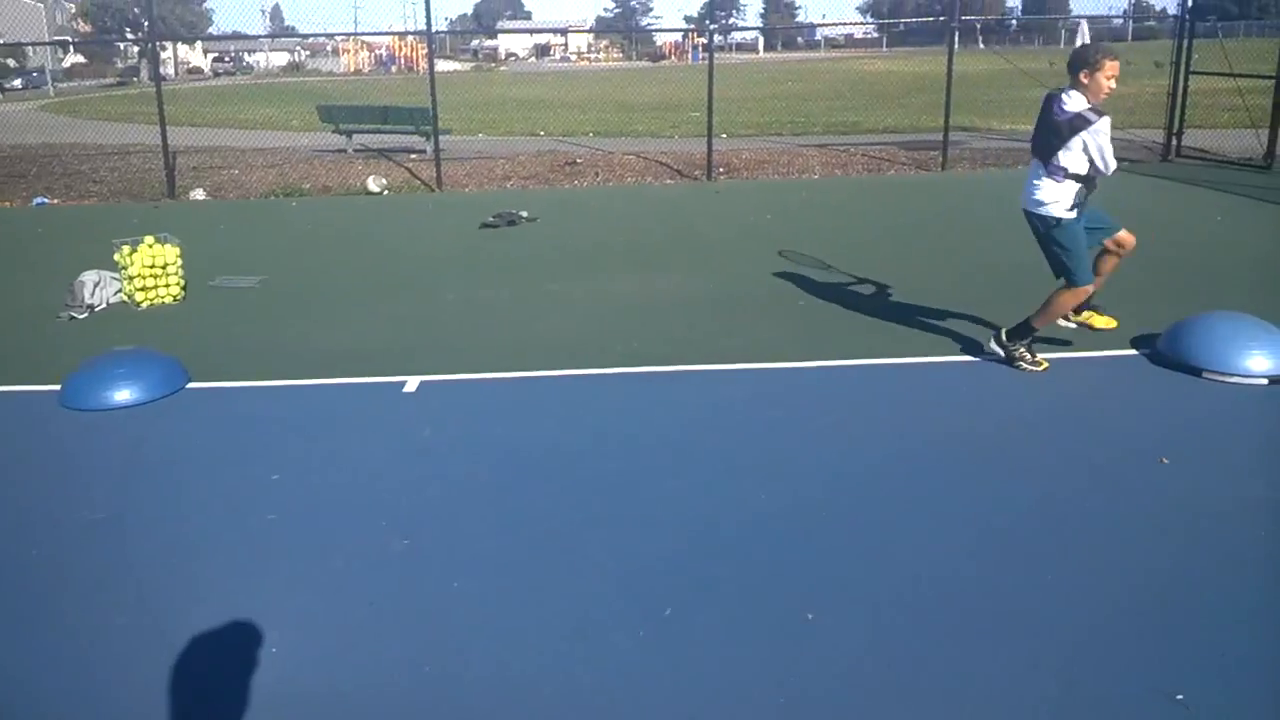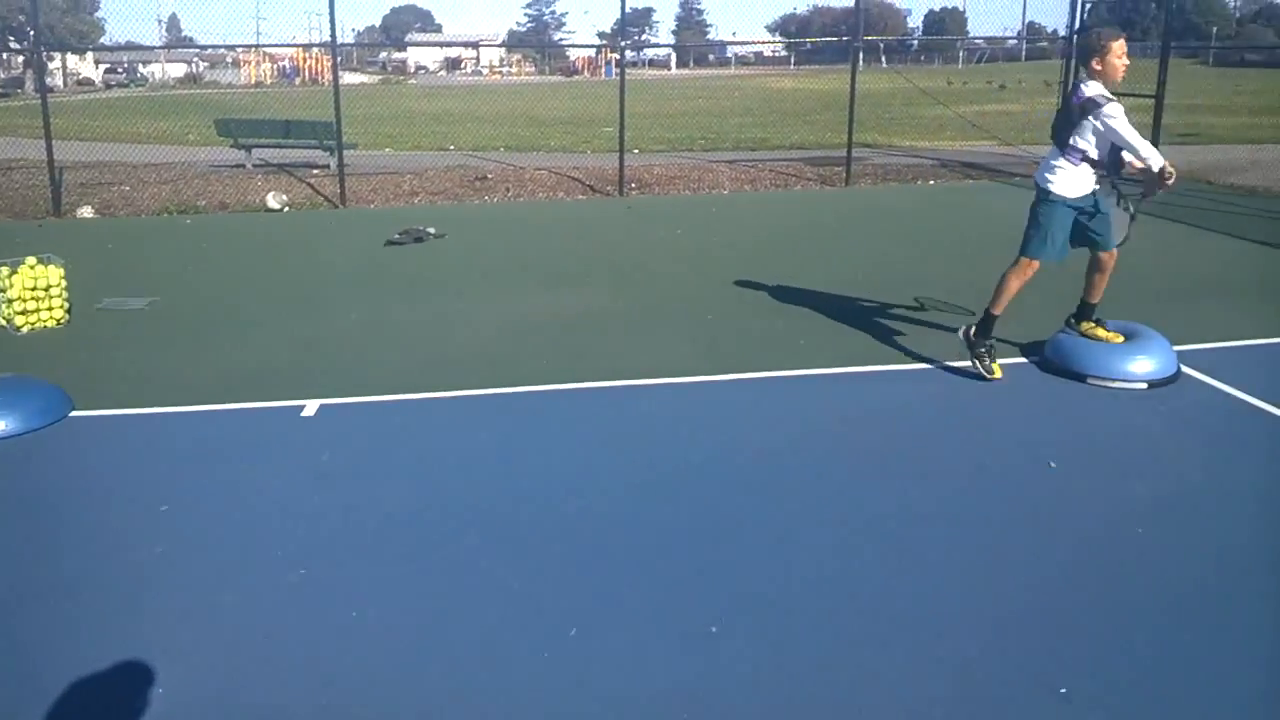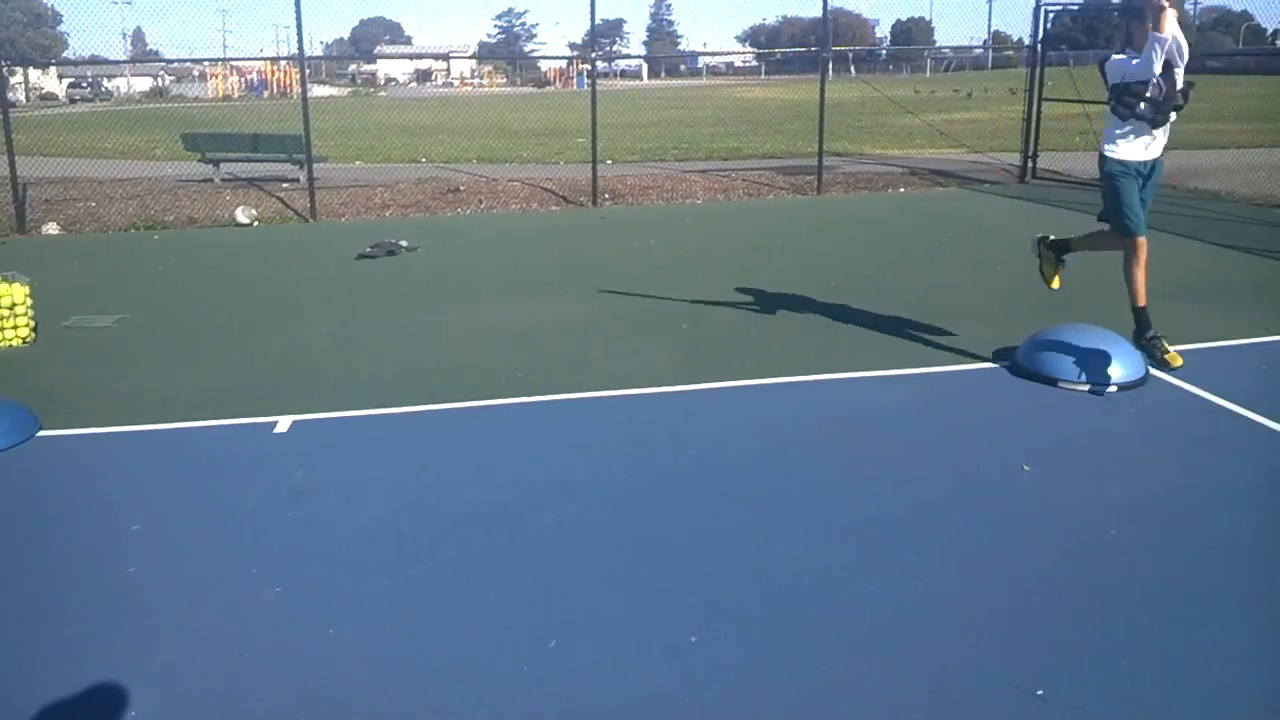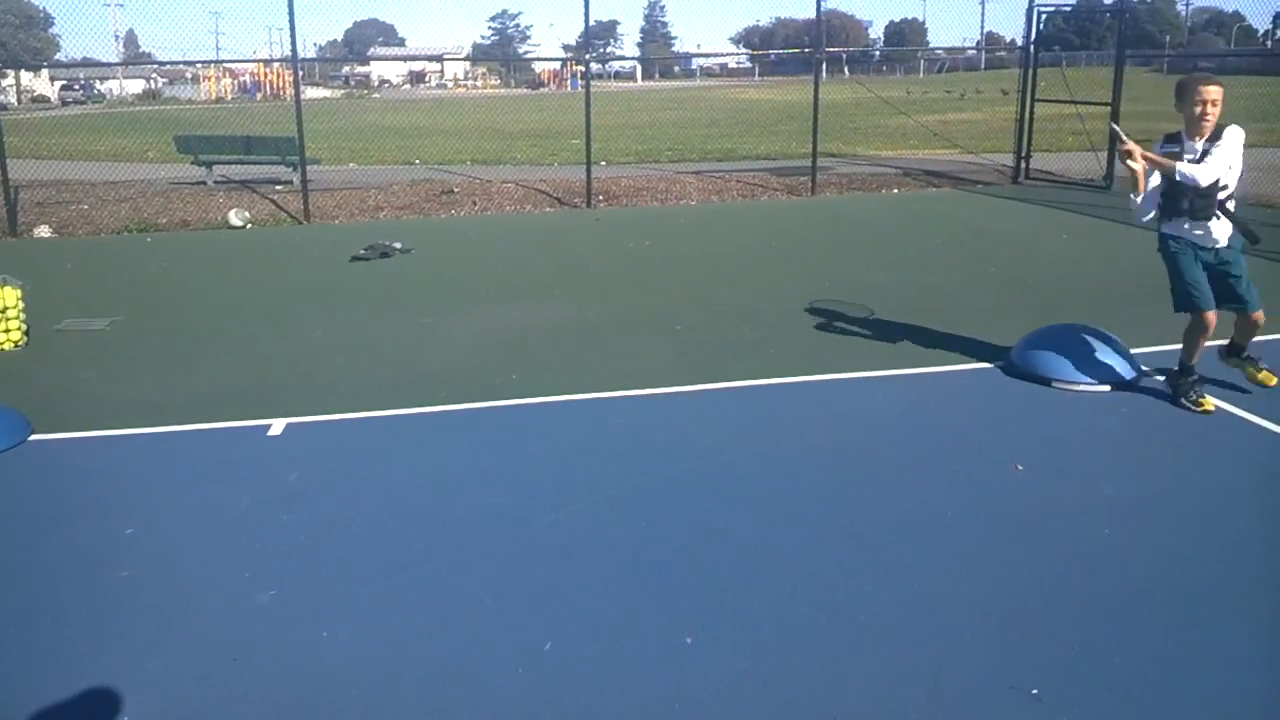
dt=0.3s
person 1, frame 1
left shoulder: (1053, 99)
right shoulder: (1095, 125)
right elbow: (1106, 168)
right wrist: (1097, 160)
left hip: (1064, 202)
right hip: (1053, 212)
left knee: (1124, 244)
right knee: (1081, 286)
left ankle: (1077, 308)
right ankle: (1013, 341)
person 1, frame 2
left shoulder: (1084, 91)
right shoulder: (1106, 109)
right elbow: (1136, 144)
left wrist: (1131, 162)
right wrist: (1162, 167)
left hip: (1084, 189)
right hip: (1059, 192)
left knee: (1106, 256)
right knee: (1028, 265)
left ankle: (1083, 318)
right ankle: (980, 333)
person 1, frame 3
left shoulder: (1172, 53)
right shoulder: (1119, 62)
left elbow: (1180, 49)
right elbow: (1147, 69)
right wrist: (1163, 32)
left hip: (1151, 159)
right hip: (1121, 161)
left knee: (1123, 237)
right knee: (1138, 243)
left ankle: (1053, 248)
right ankle: (1145, 332)
person 1, frame 4
left shoulder: (1231, 136)
right shoulder: (1166, 149)
left elbow: (1205, 176)
right elbow: (1144, 213)
left wrist: (1147, 157)
right wrist: (1138, 177)
left hip: (1222, 240)
right hip: (1180, 240)
left knee: (1254, 318)
right knee: (1206, 318)
left ankle: (1238, 353)
right ankle: (1183, 378)
